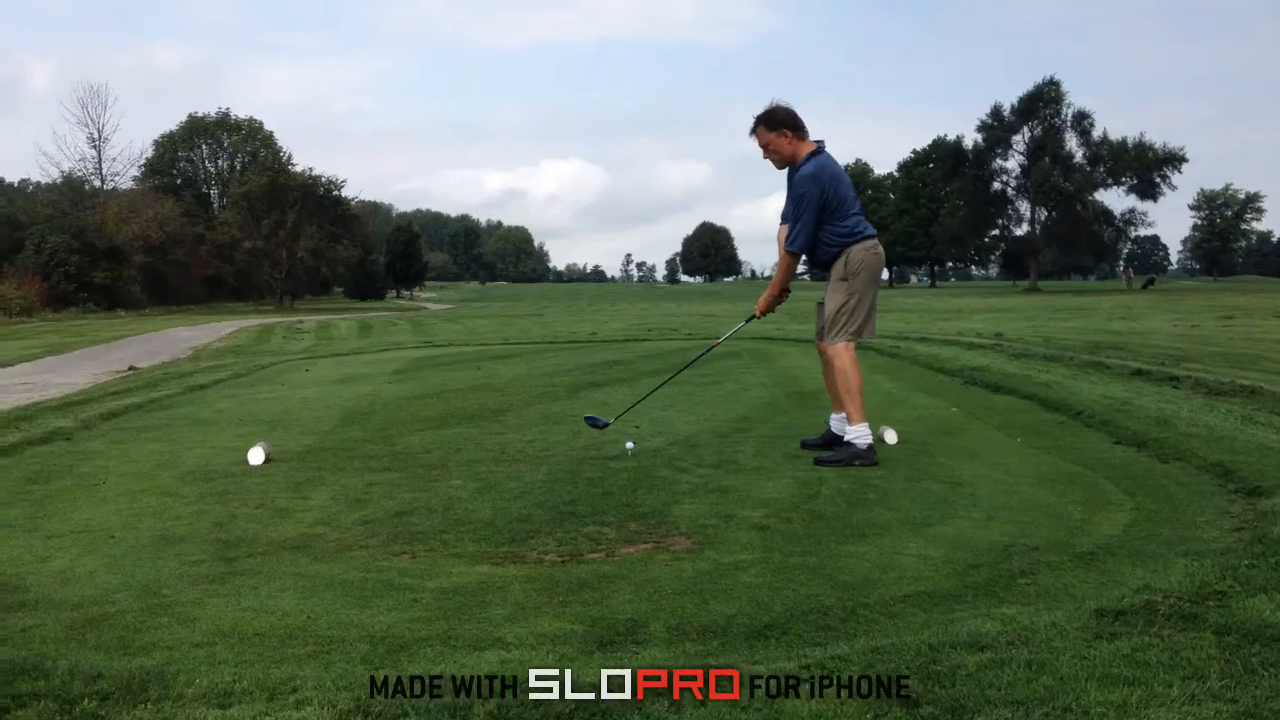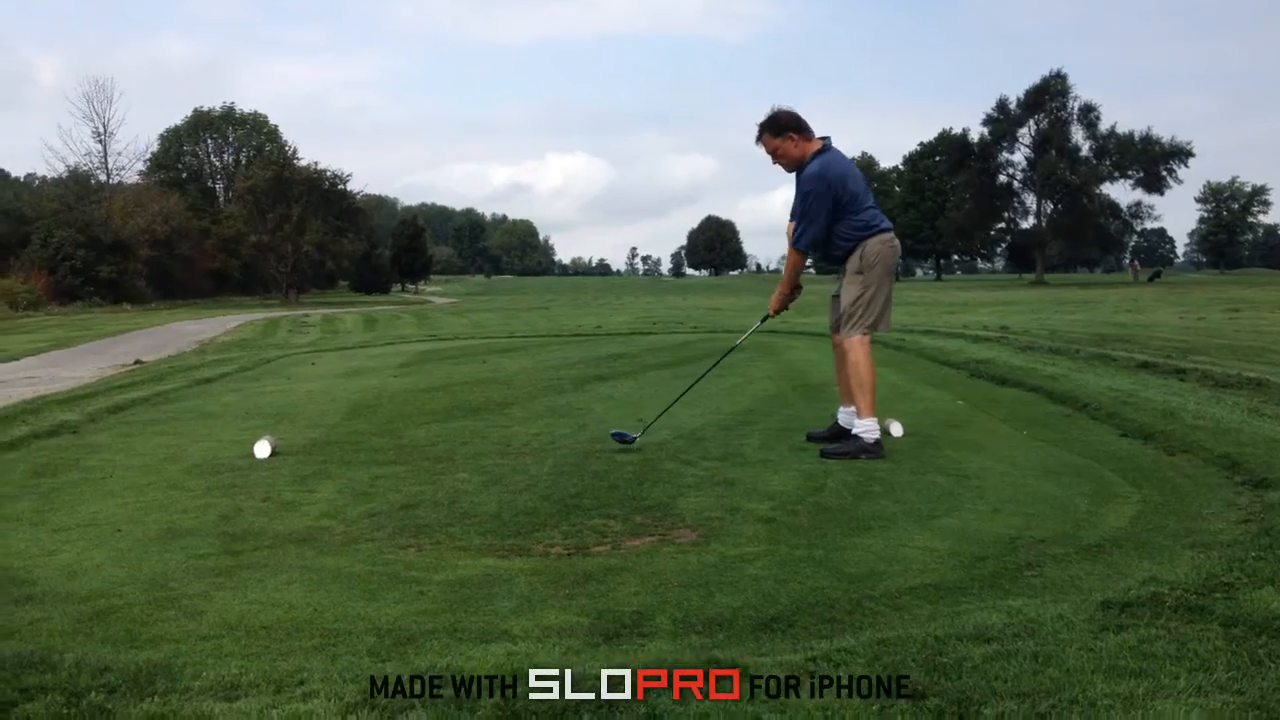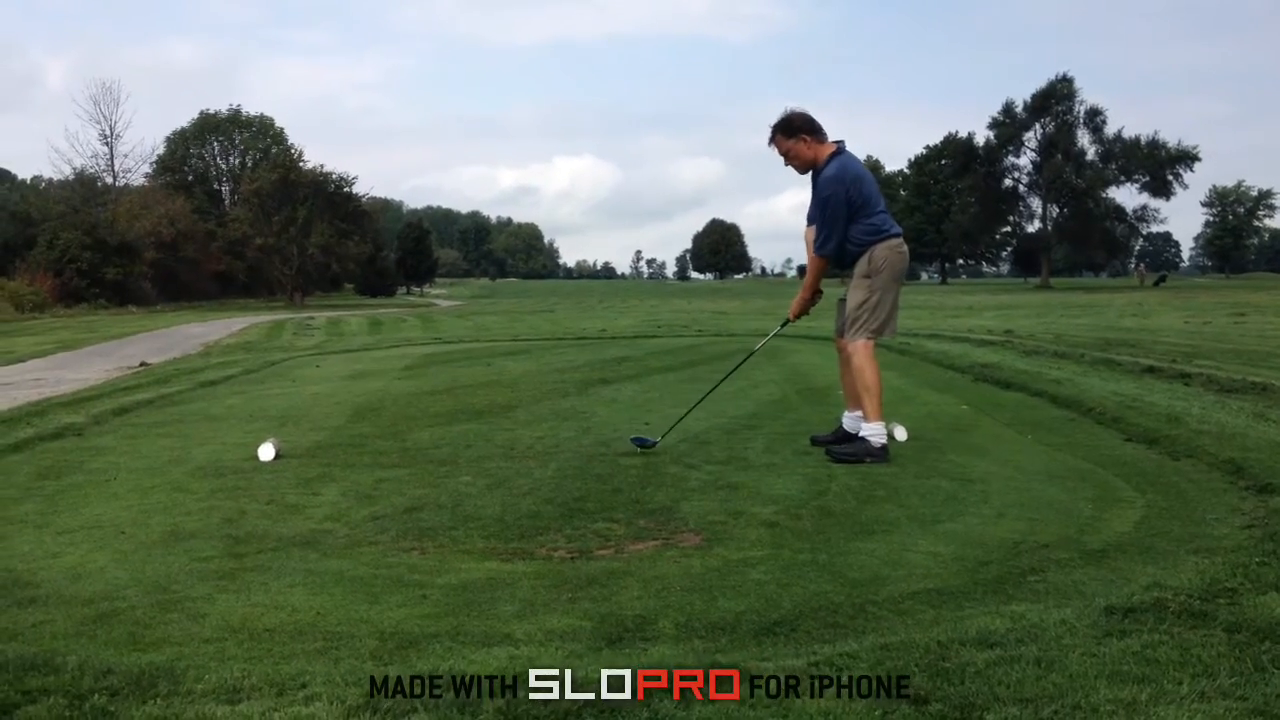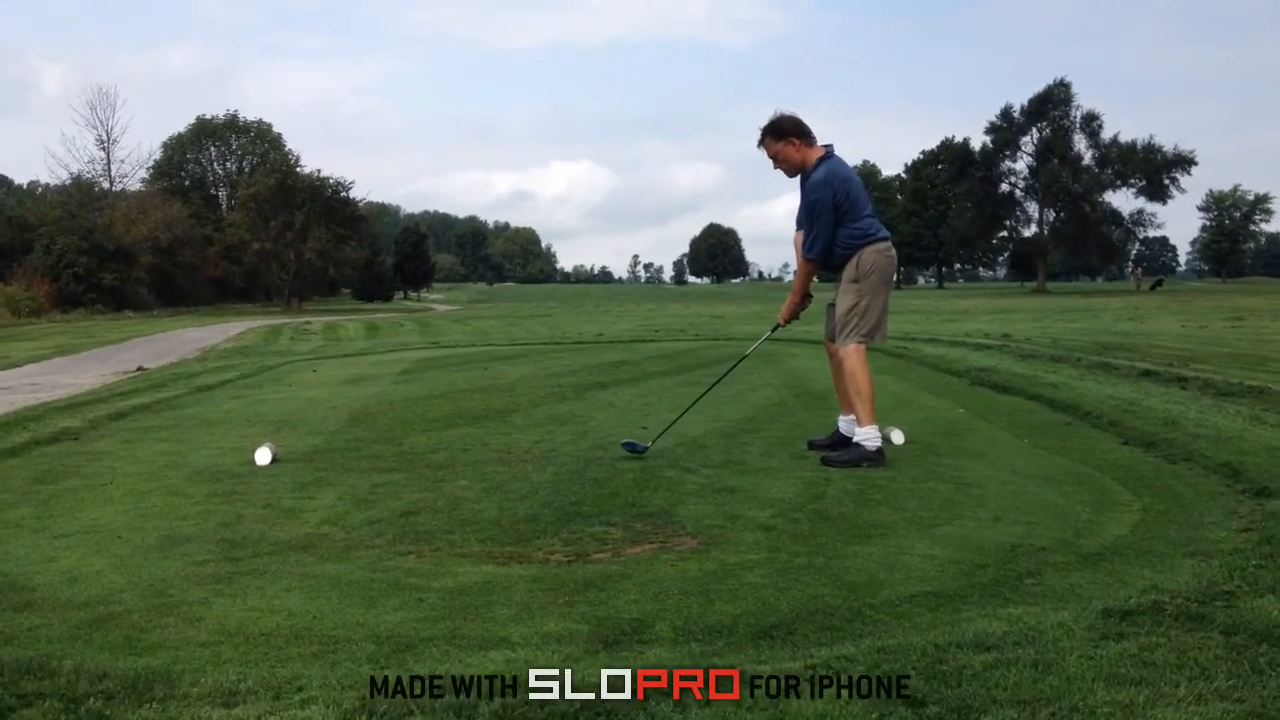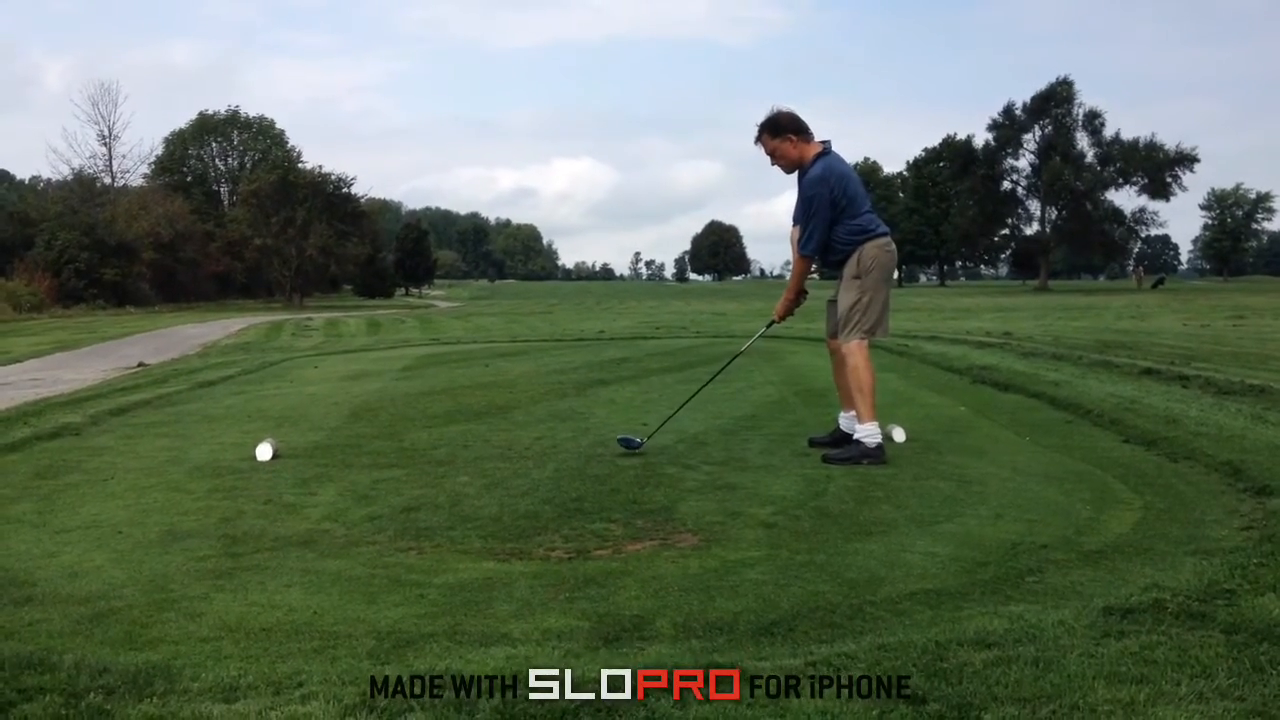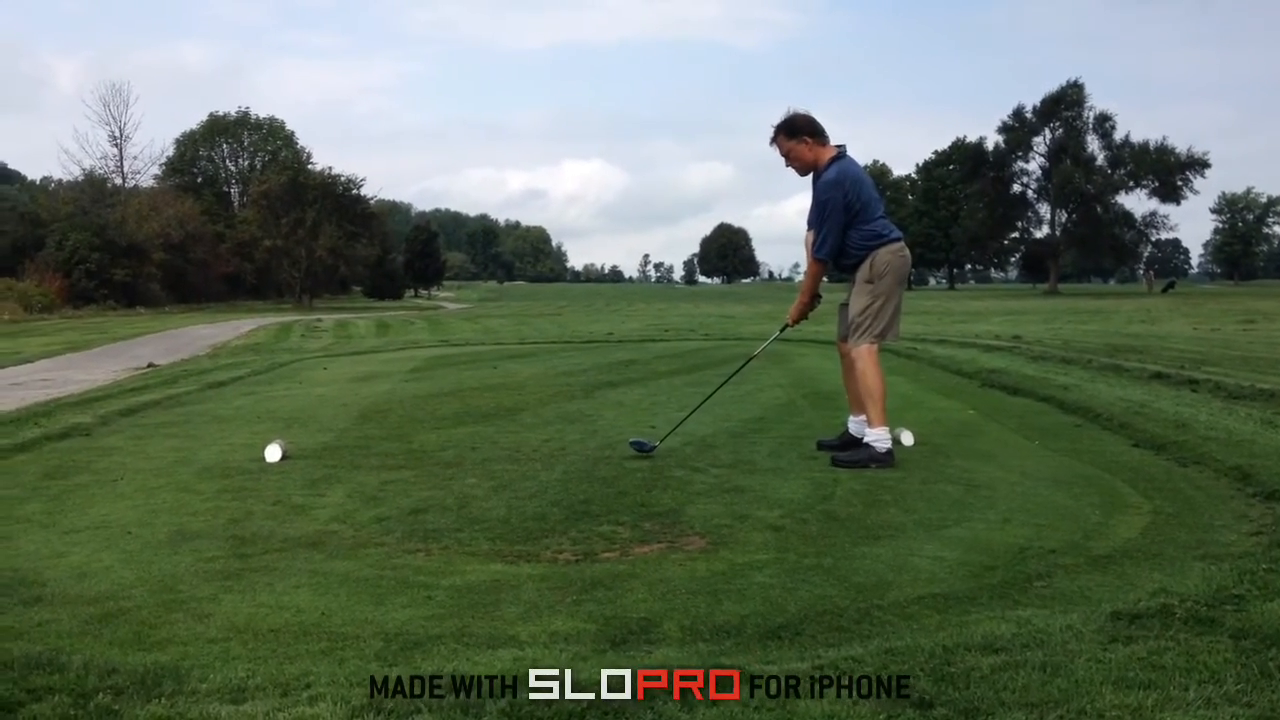
dt=0.5s
person 1, frame 1
left shoulder: (811, 175)
right shoulder: (805, 165)
left elbow: (796, 244)
right elbow: (787, 226)
left wrist: (772, 292)
right wrist: (784, 281)
left hip: (855, 258)
right hip: (845, 259)
left knee: (839, 344)
right knee: (825, 343)
left ankle: (860, 442)
right ankle: (841, 428)
person 1, frame 2
left shoulder: (818, 174)
right shoulder: (815, 162)
left elbow: (803, 242)
right elbow: (796, 223)
left wrist: (783, 289)
right wrist: (792, 279)
left hip: (871, 251)
right hip: (860, 254)
left knee: (855, 337)
right knee: (840, 336)
left ankle: (868, 435)
right ankle: (848, 421)
person 1, frame 3
left shoulder: (835, 176)
right shoulder: (826, 167)
left elbow: (825, 247)
right elbow: (814, 227)
left wrist: (805, 294)
right wrist: (811, 284)
left hip: (878, 256)
right hip: (866, 258)
left knee: (859, 341)
right knee: (845, 341)
left ankle: (874, 438)
right ankle: (853, 425)
person 1, frame 4
left shoulder: (822, 181)
right shoulder: (819, 170)
left elbow: (814, 250)
right elbow: (803, 232)
left wrist: (795, 298)
right wrist: (801, 288)
left hip: (867, 260)
right hip: (857, 262)
left knee: (851, 346)
right knee: (835, 344)
left ankle: (869, 442)
right ankle: (849, 429)
person 1, frame 5
left shoulder: (819, 177)
right shoulder: (817, 165)
left elbow: (810, 246)
right elbow: (800, 229)
left wrist: (790, 295)
right wrist: (798, 285)
left hip: (867, 256)
right hip: (857, 257)
left knee: (852, 342)
right knee: (836, 341)
left ankle: (869, 439)
right ankle: (849, 426)
person 1, frame 6
left shoulder: (832, 181)
right shoulder: (833, 169)
left elbow: (824, 250)
right elbow: (815, 233)
left wrist: (804, 299)
right wrist: (810, 287)
left hip: (881, 260)
right hip: (870, 261)
left knee: (863, 346)
right knee: (847, 344)
left ankle: (879, 443)
right ankle: (858, 429)
